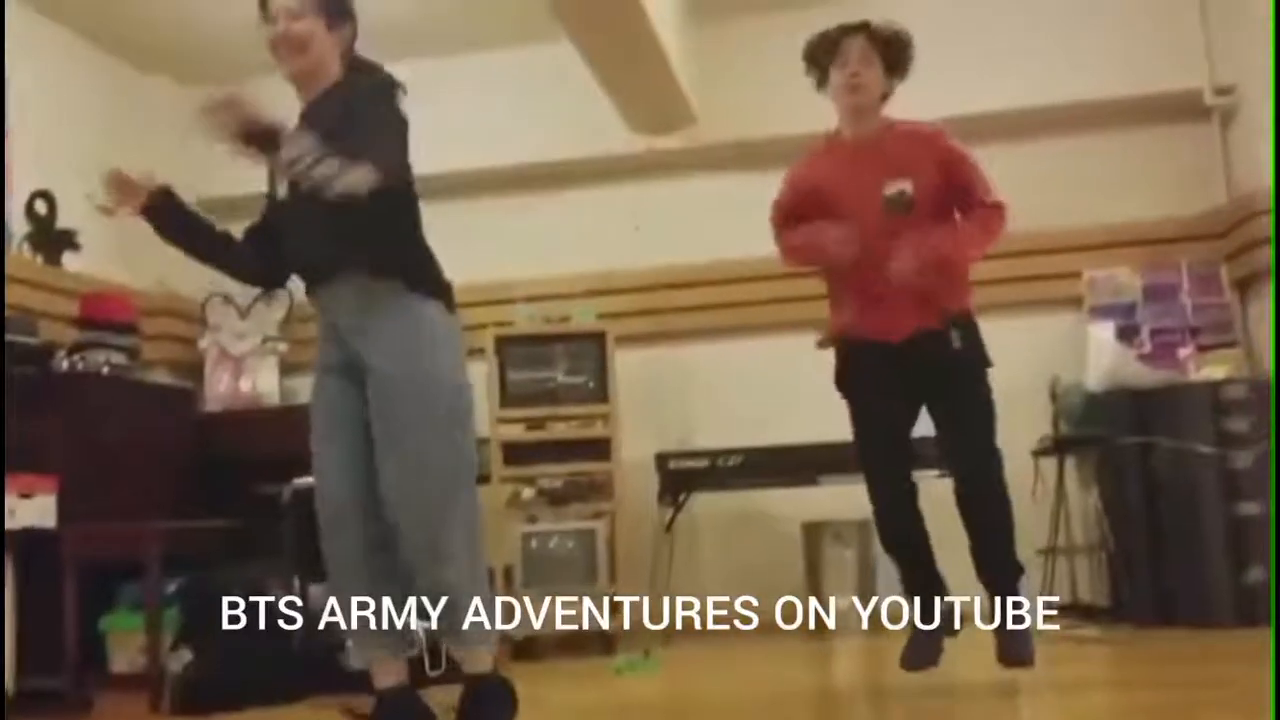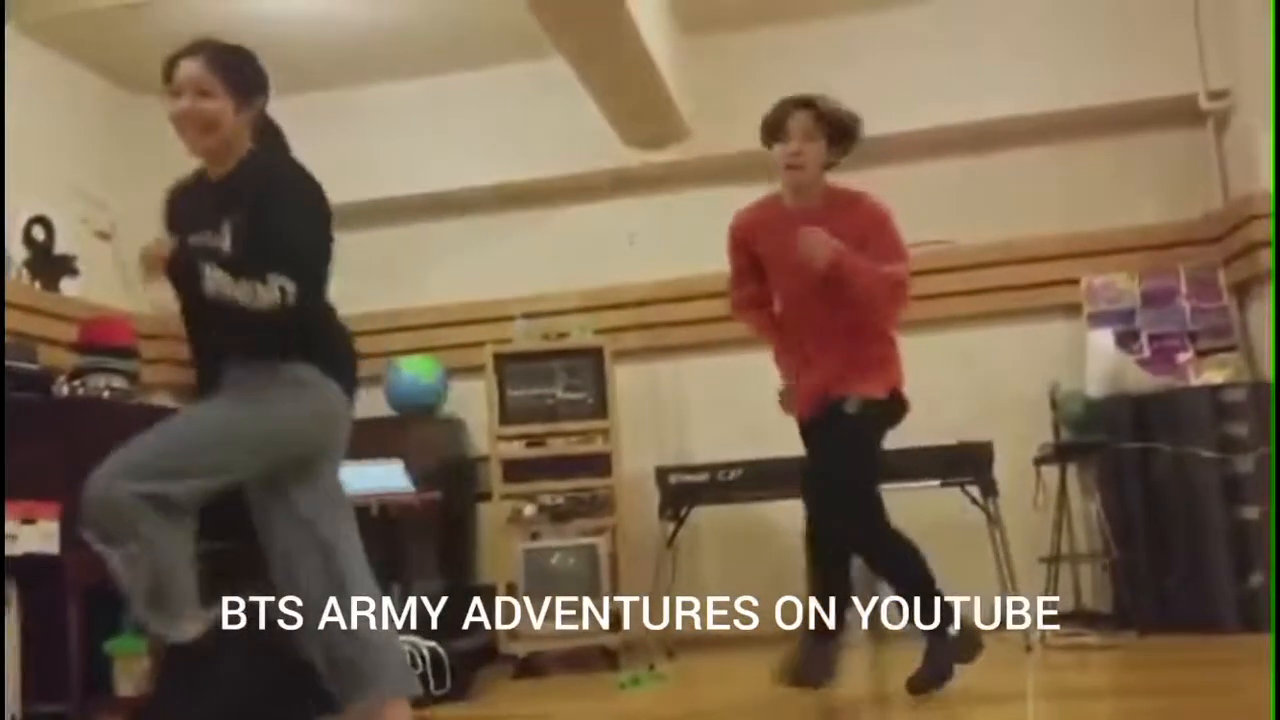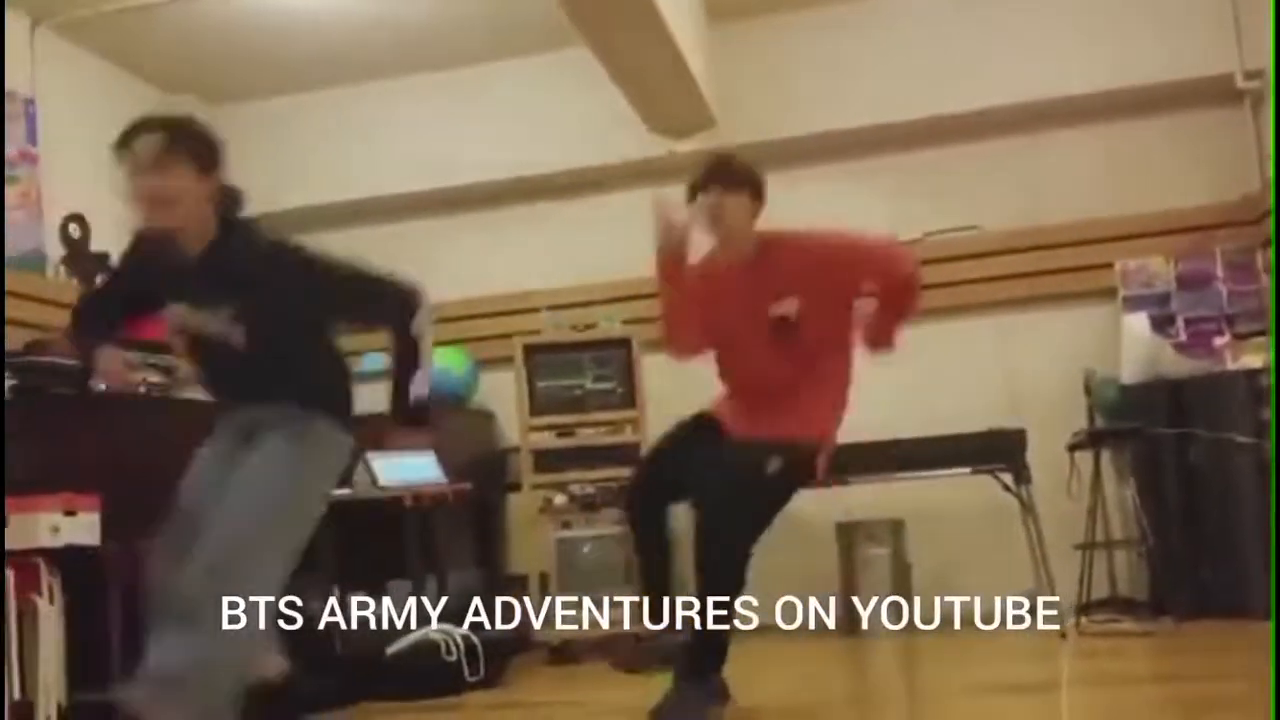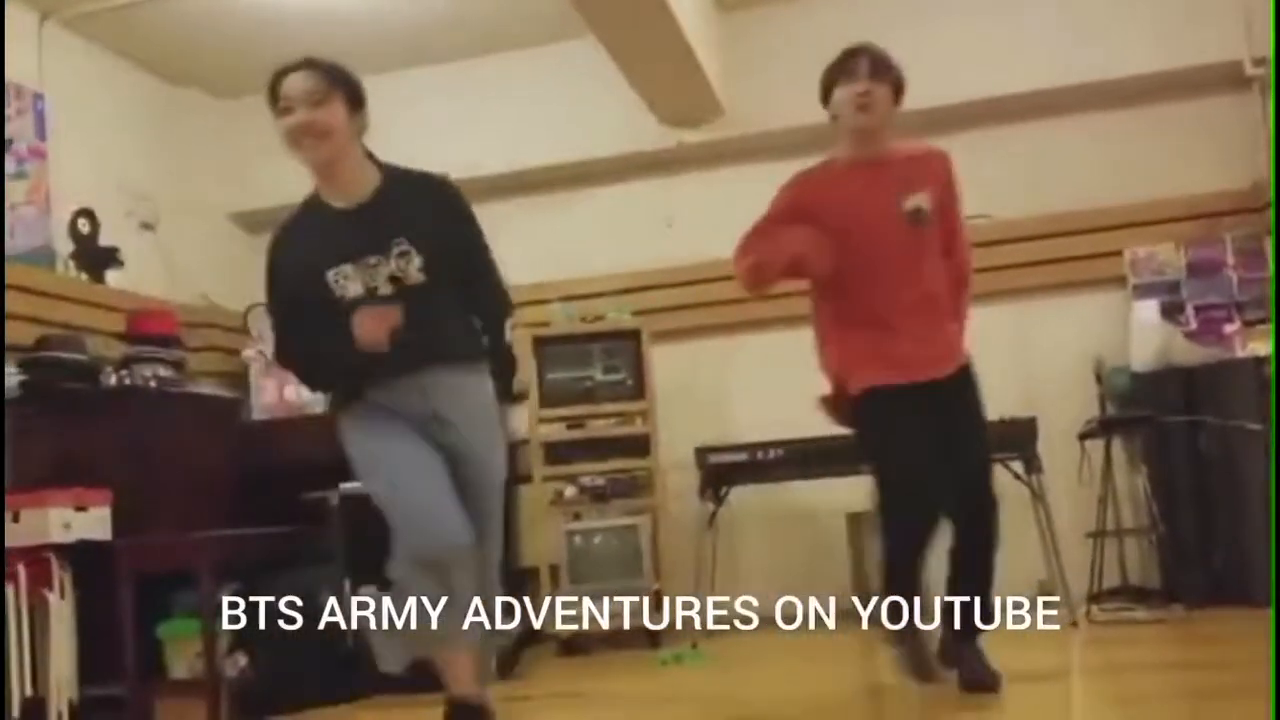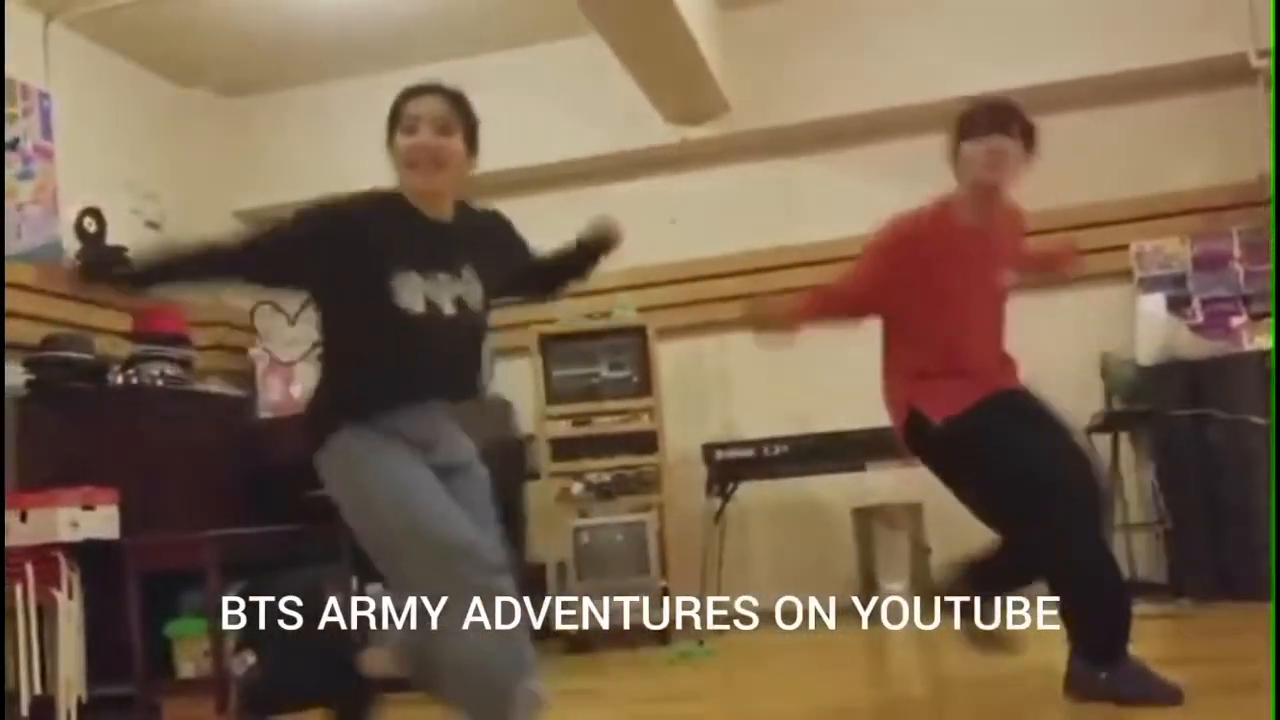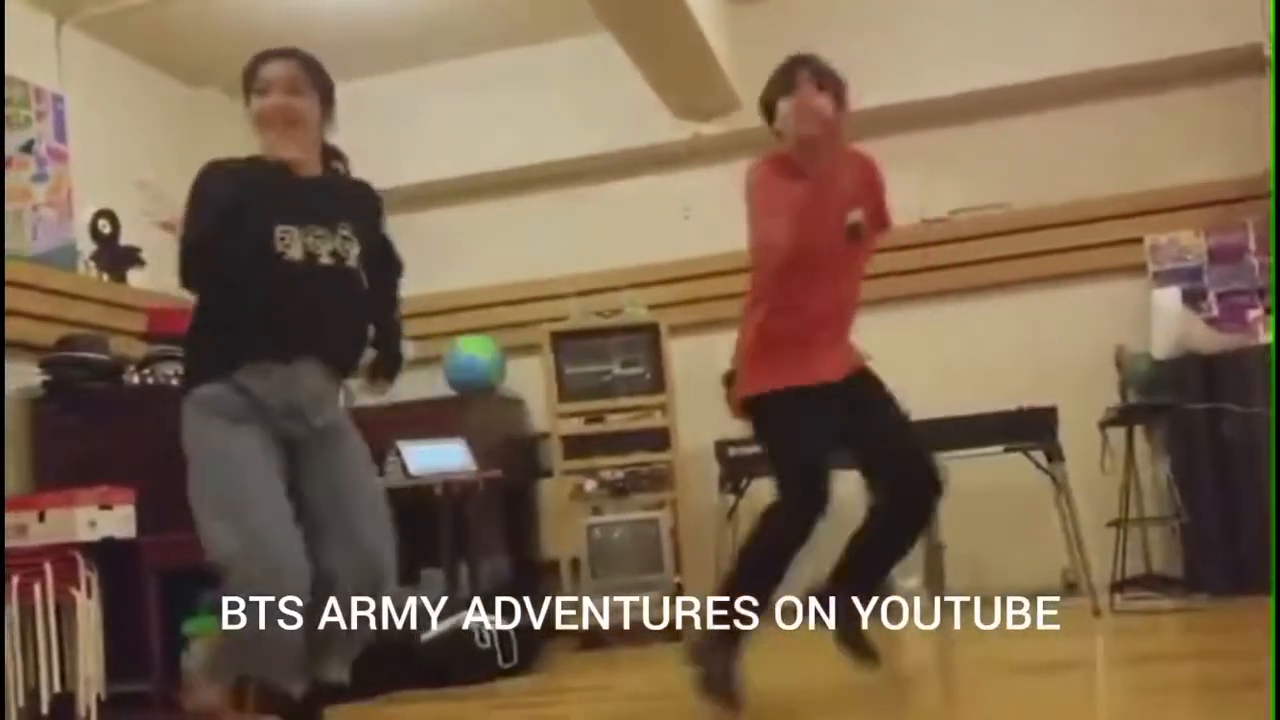
dt=0.5s
person 1, frame 1
left shoulder: (366, 105)
right shoulder: (300, 136)
left elbow: (368, 178)
right elbow: (263, 265)
left wrist: (261, 130)
right wrist: (159, 205)
left hip: (401, 316)
right hip: (339, 329)
left knee: (427, 511)
right knee: (347, 521)
person 1, frame 2
left shoulder: (282, 186)
right shoulder: (186, 201)
left elbow: (291, 291)
right elbow: (206, 306)
left wrist: (182, 266)
left hip: (299, 383)
right hip: (246, 385)
left knee: (115, 490)
right knee: (320, 573)
left ankle: (186, 643)
person 1, frame 3
left shoulder: (265, 263)
right shoulder: (153, 258)
left elbow: (404, 308)
right elbow: (91, 317)
left wrist: (408, 406)
right wrist: (102, 355)
left hip: (307, 425)
right hip: (240, 424)
left knee: (223, 580)
right knee: (175, 566)
right ankle: (252, 670)
person 1, frame 4
left shoulder: (430, 197)
right shoulder: (295, 243)
left elbow: (488, 292)
right elbow: (294, 353)
left wrist: (502, 379)
right wrist: (348, 338)
left hip: (459, 394)
right hip: (374, 411)
left knee: (476, 561)
right knee: (437, 540)
person 1, frame 5
left shoulder: (487, 234)
right shoulder: (348, 224)
left elbow: (530, 281)
right elbow: (231, 261)
left wrist: (588, 249)
right wrist: (116, 275)
left hip: (437, 428)
right hip: (362, 434)
left knee: (468, 574)
right knee: (473, 572)
person 1, frame 6
left shoulder: (358, 201)
right shoulder: (227, 181)
left elbow: (385, 276)
right elbow: (198, 273)
left wrist: (389, 352)
right wrist: (254, 185)
left hip: (316, 399)
right hip: (229, 399)
left knee: (367, 563)
right knee: (271, 569)
person 2, frame 1
left shoulder: (929, 144)
right shoulder: (812, 167)
left elbow: (988, 212)
right elbow: (786, 234)
left wrist: (926, 253)
right wrist: (825, 241)
left hip: (940, 323)
right hip: (864, 338)
left knee: (977, 468)
right knee: (885, 479)
right ankle: (930, 611)
person 2, frame 2
left shoulder: (864, 214)
right shoulder: (750, 225)
left elbow: (892, 299)
right elbow: (749, 301)
left wrist: (837, 261)
right wrist: (787, 358)
left hip: (864, 380)
right hip: (810, 388)
left knee: (826, 492)
right knee: (855, 515)
left ankle: (823, 633)
right ankle: (943, 628)
person 2, frame 3
left shoulder: (806, 256)
right shoulder: (698, 276)
left elbow: (899, 269)
right elbow: (681, 343)
left wrist: (881, 329)
right wrist: (671, 256)
left hip: (792, 429)
right hip: (733, 418)
left knee: (720, 539)
right knee: (644, 493)
right ankle: (665, 627)
person 2, frame 4
left shoulder: (932, 166)
right shoulder: (811, 189)
right elbow: (750, 266)
left wrist: (951, 321)
right wrist: (791, 249)
left hip: (942, 363)
right hip: (872, 374)
left knee: (975, 505)
right knee: (913, 505)
left ankle: (962, 637)
right ankle: (903, 615)
person 2, frame 5
left shoulder: (1008, 219)
right shoulder: (916, 234)
right elbow: (852, 294)
left wrist: (1045, 260)
right wrist: (790, 312)
left hip: (992, 388)
right hip: (938, 405)
left knee: (1078, 492)
right knee: (1048, 527)
left ankle: (972, 588)
right ankle: (1101, 660)
person 2, frame 6
left shoulder: (861, 168)
right shoulder: (769, 177)
right elbow: (781, 246)
right wrist: (816, 166)
left hip: (837, 363)
right hip: (776, 369)
left knee: (916, 482)
right knee: (803, 499)
left ankle: (846, 595)
right ankle: (720, 640)
